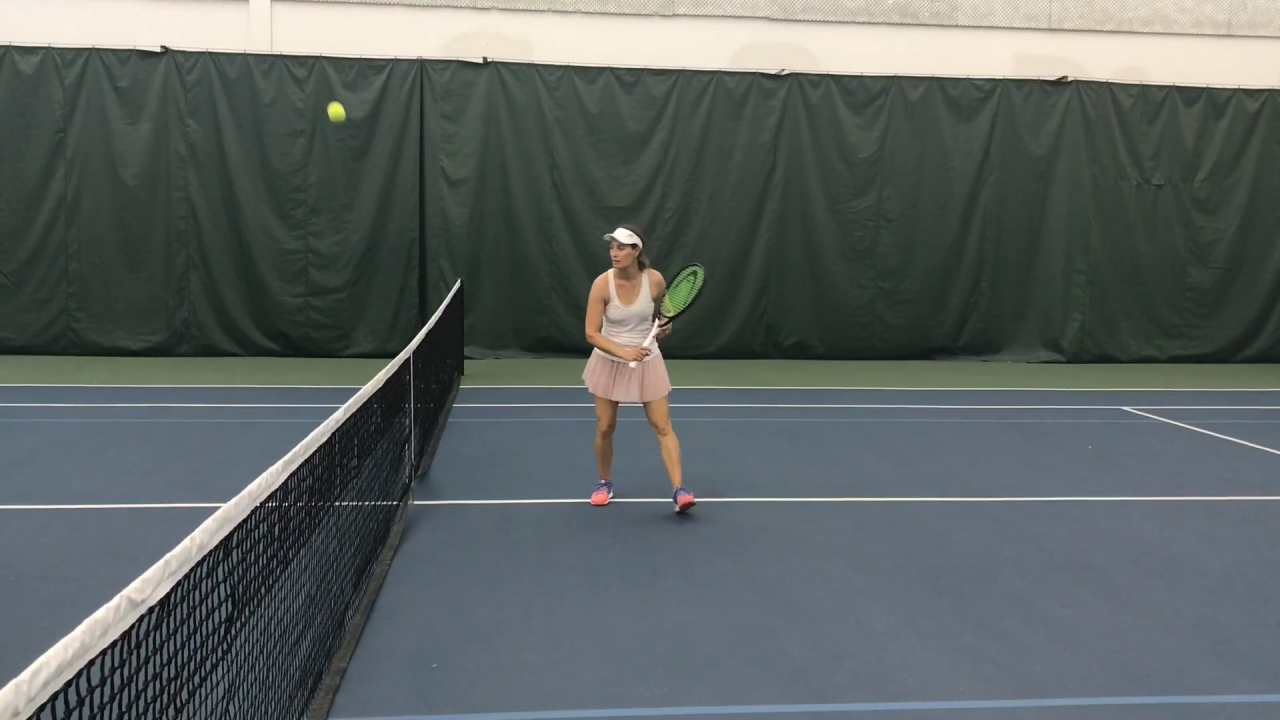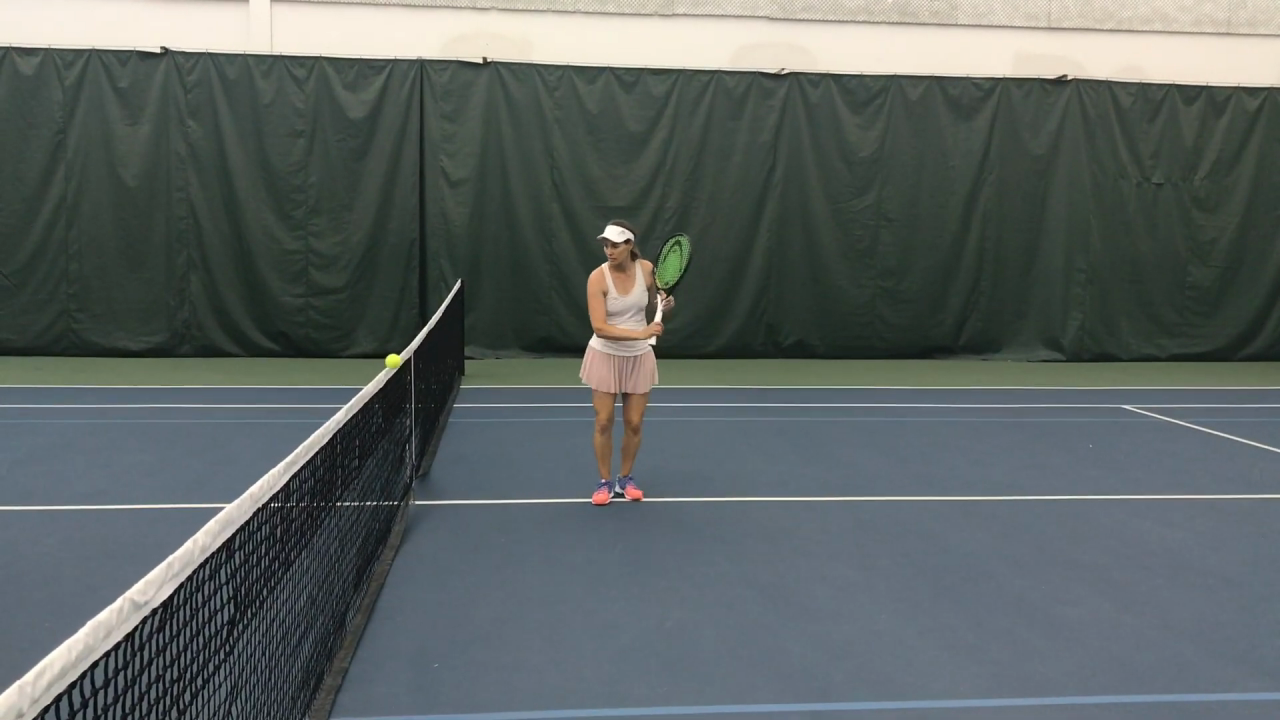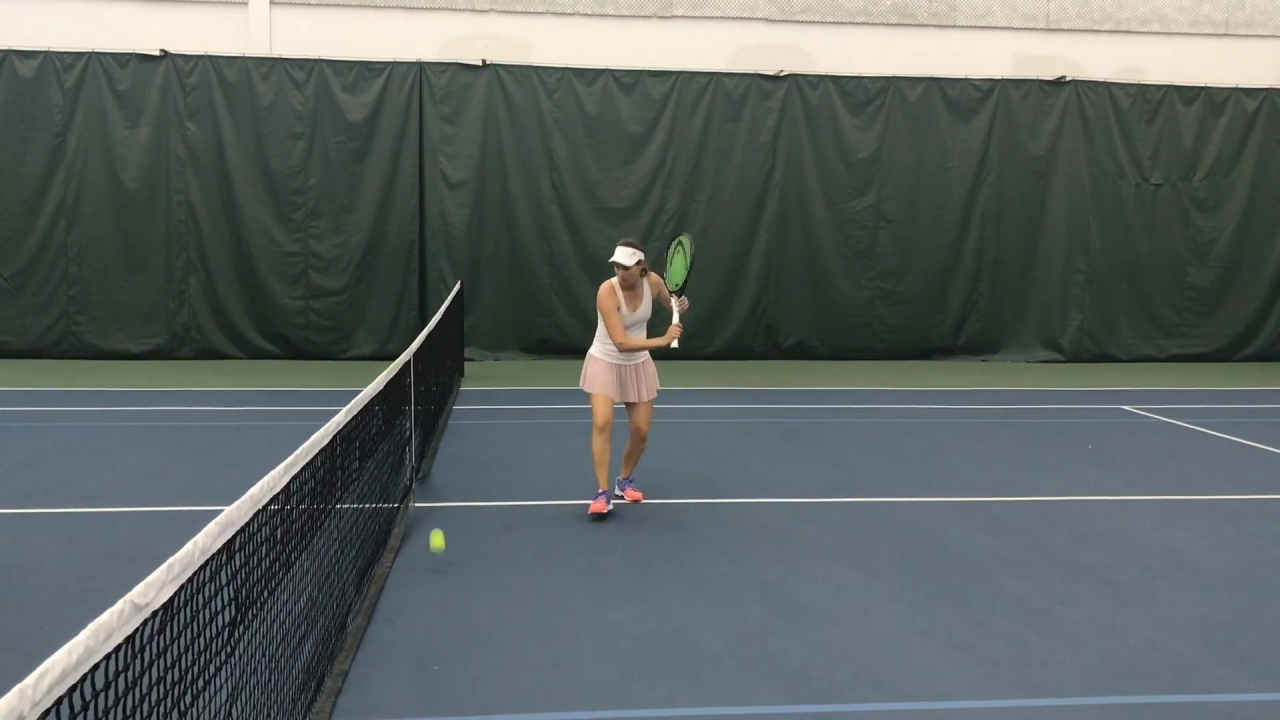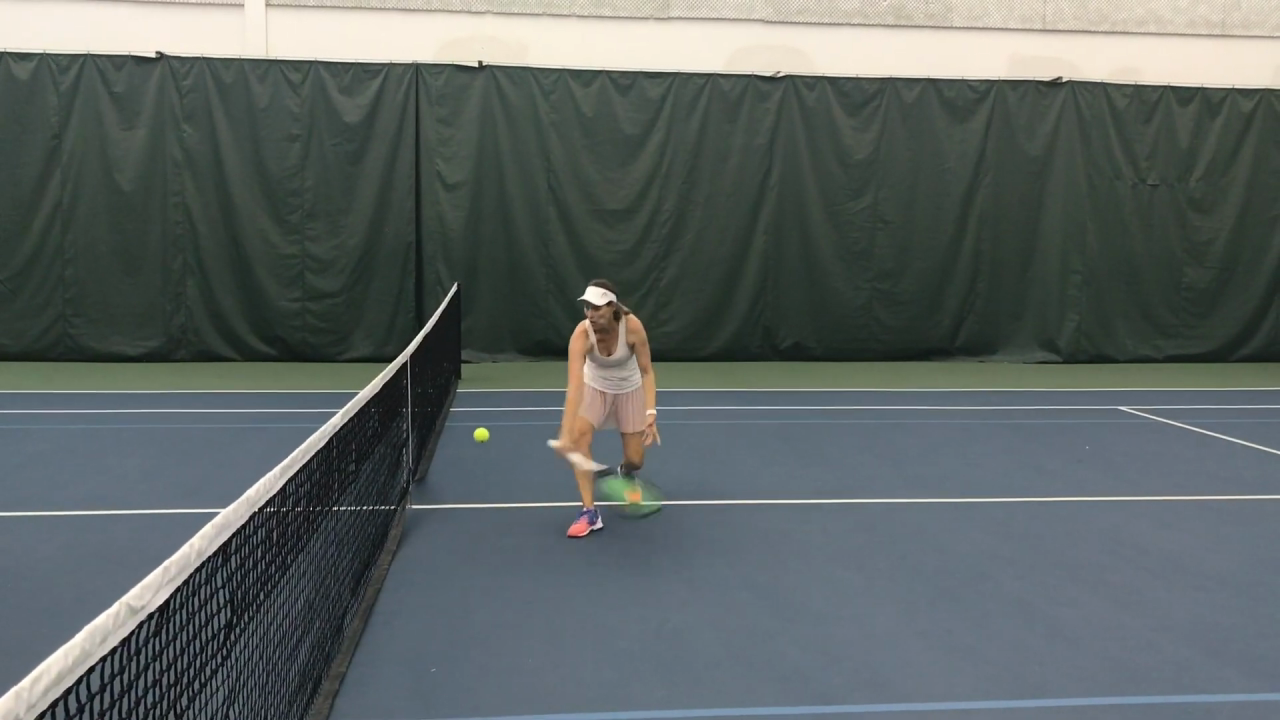
dt=0.4s
person 1, frame 1
left shoulder: (655, 279)
right shoulder: (602, 284)
right elbow: (591, 333)
left wrist: (665, 326)
right wrist: (624, 353)
left hip: (647, 362)
right hip: (609, 362)
left knee: (662, 426)
right knee: (605, 428)
left ankle: (680, 490)
right ankle: (604, 483)
person 1, frame 2
left shoulder: (646, 269)
right shoulder: (598, 278)
right elbow: (599, 328)
left wrist: (664, 303)
right wrist: (640, 334)
left hip: (639, 357)
right hip: (605, 356)
left knee: (634, 424)
right knee: (604, 423)
left ankle: (626, 478)
right ankle: (605, 482)
person 1, frame 3
left shoulder: (653, 281)
right shoulder: (607, 292)
left elbow: (670, 302)
right elbow: (621, 343)
left wrist: (679, 305)
right wrist: (662, 341)
left hip: (638, 364)
right hip: (604, 363)
left knee: (641, 431)
right knee: (602, 424)
left ankle: (624, 480)
right ankle: (603, 492)
person 1, frame 4
left shoulder: (632, 326)
right shoulder: (581, 335)
left elbow: (647, 372)
right elbow: (574, 385)
left wrist: (650, 414)
right wrist: (565, 432)
left hip: (630, 391)
right hip: (593, 389)
left knee: (635, 459)
right knee: (578, 438)
left ankle: (625, 472)
right ankle: (589, 511)
